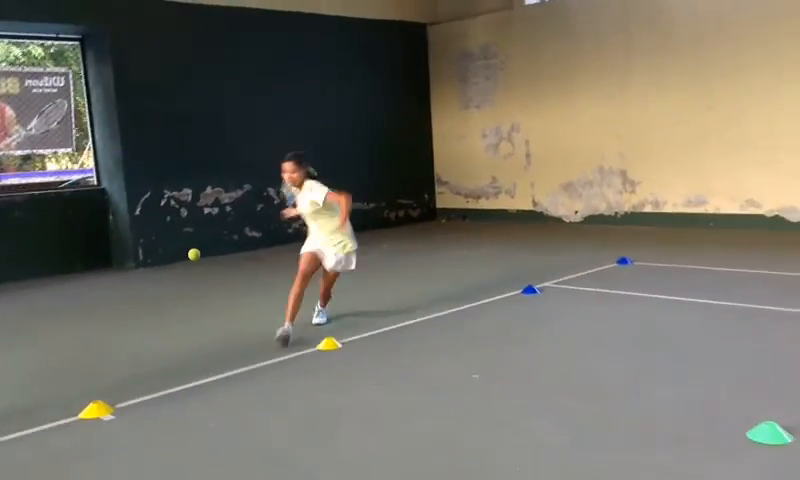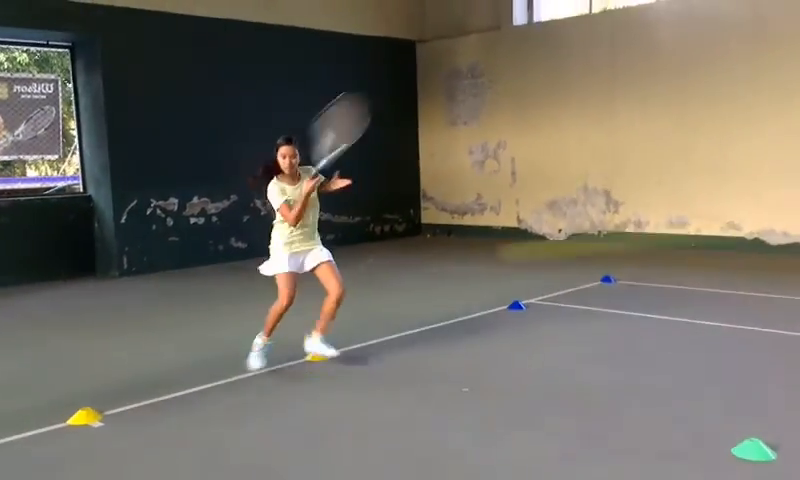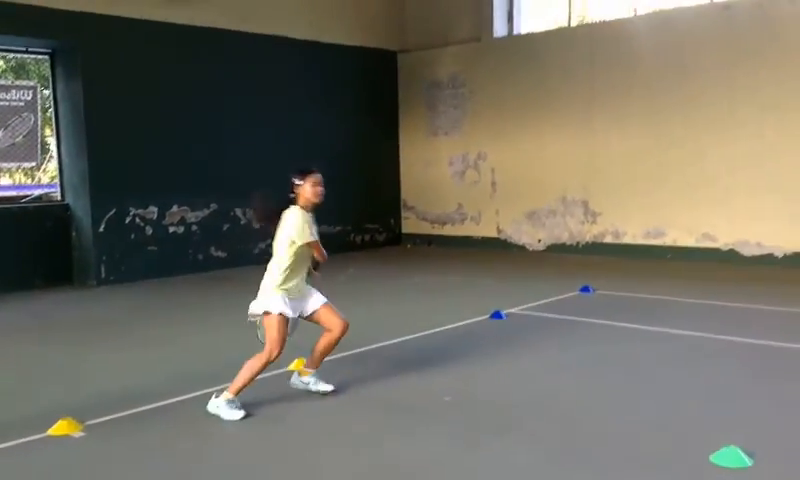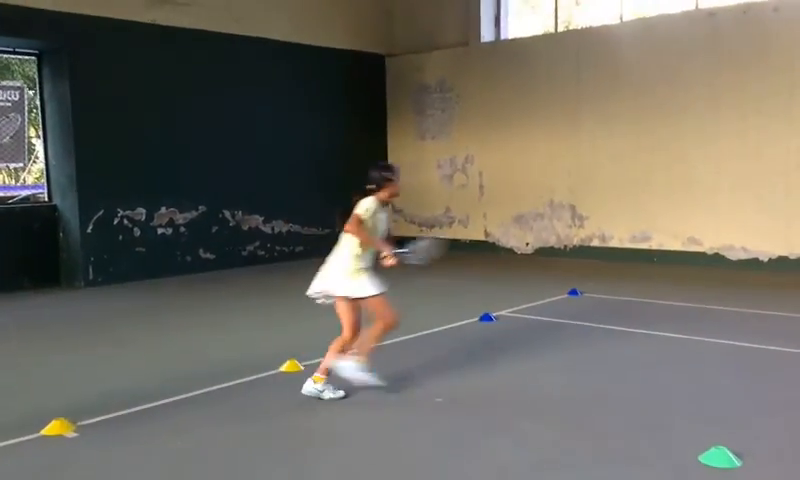
dt=0.3s
person 1, frame 1
left shoulder: (314, 188)
right shoulder: (296, 194)
left elbow: (344, 200)
left wrist: (341, 224)
right wrist: (295, 212)
left hip: (338, 242)
right hip: (317, 240)
left knee: (326, 285)
right knee: (302, 275)
left ankle: (321, 308)
right ankle: (287, 326)
person 1, frame 2
left shoulder: (308, 172)
right shoulder: (275, 187)
left elbow: (322, 186)
right elbow: (293, 219)
left wrist: (333, 184)
right wrist: (307, 193)
left hip: (312, 245)
right hip: (285, 247)
left knee: (337, 291)
right knee: (286, 300)
left ankle: (316, 339)
right ankle: (263, 341)
person 1, frame 3
left shoulder: (304, 215)
right shoulder: (297, 217)
right elbow: (318, 255)
left wrist: (312, 259)
right wrist: (319, 253)
left hip: (301, 288)
right hip: (278, 289)
left knee: (339, 326)
right knee: (273, 352)
left ankle: (306, 375)
right ankle: (224, 398)
person 1, frame 4
left shoulder: (384, 210)
right shoulder: (369, 204)
left elbow: (379, 245)
right elbow: (351, 227)
left wrist: (385, 253)
right wrist: (379, 246)
left hip: (354, 272)
right hip: (349, 271)
left knee: (350, 333)
right knee: (389, 319)
left ankle: (318, 380)
right ankle: (353, 361)
